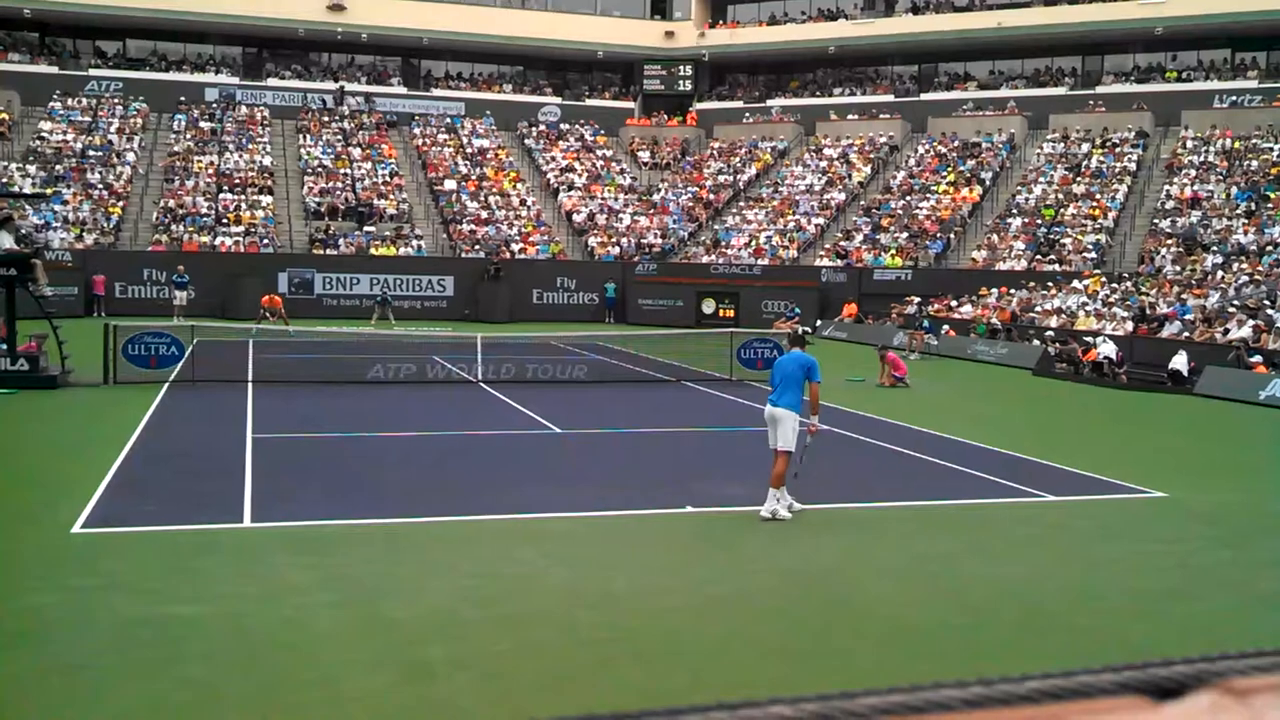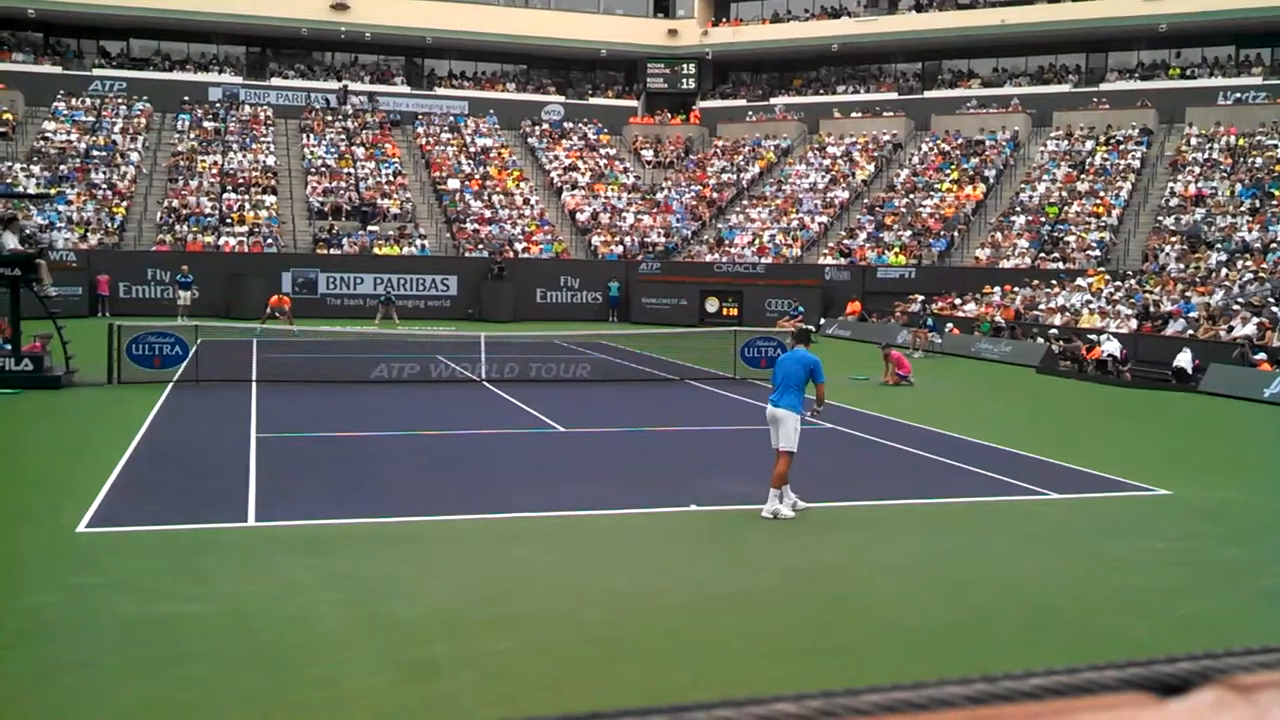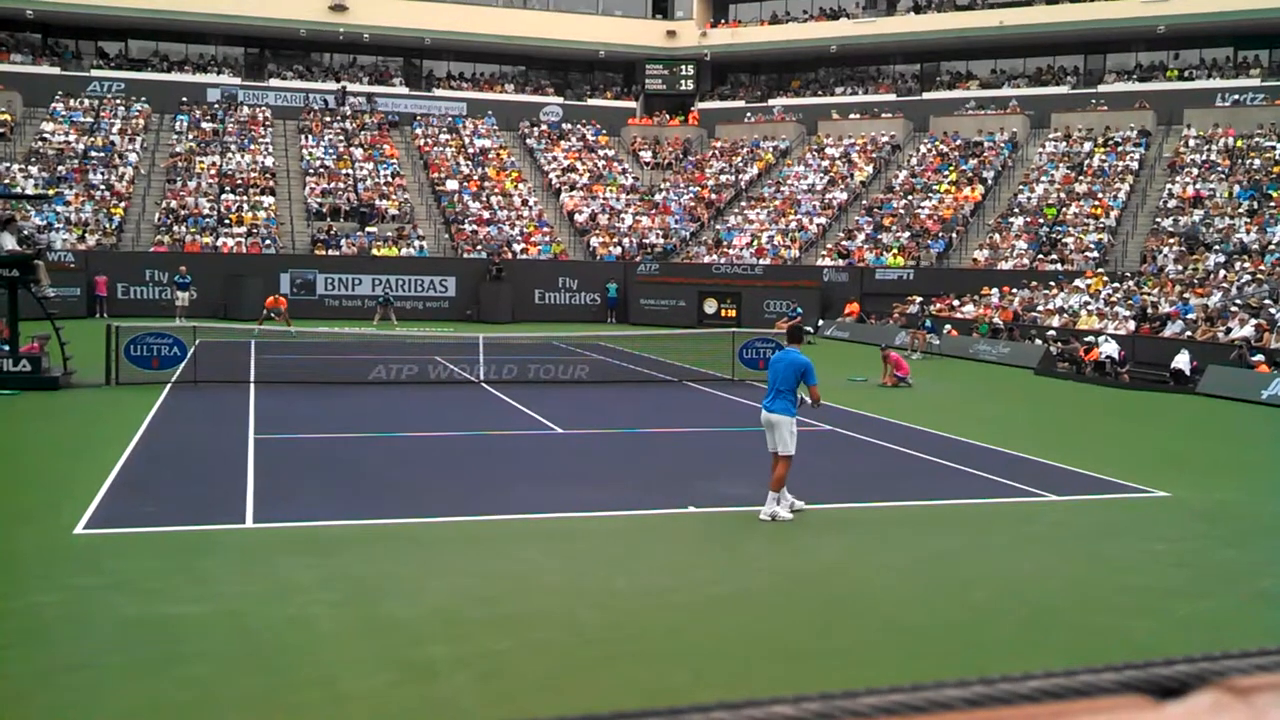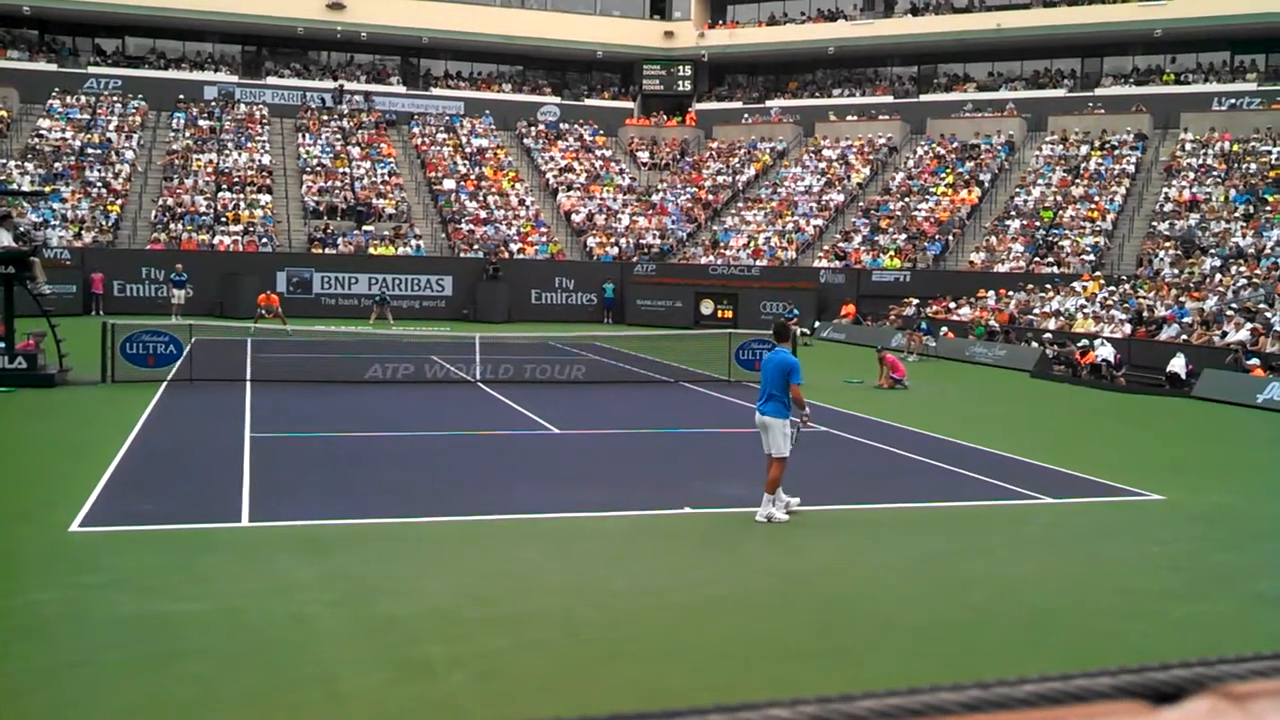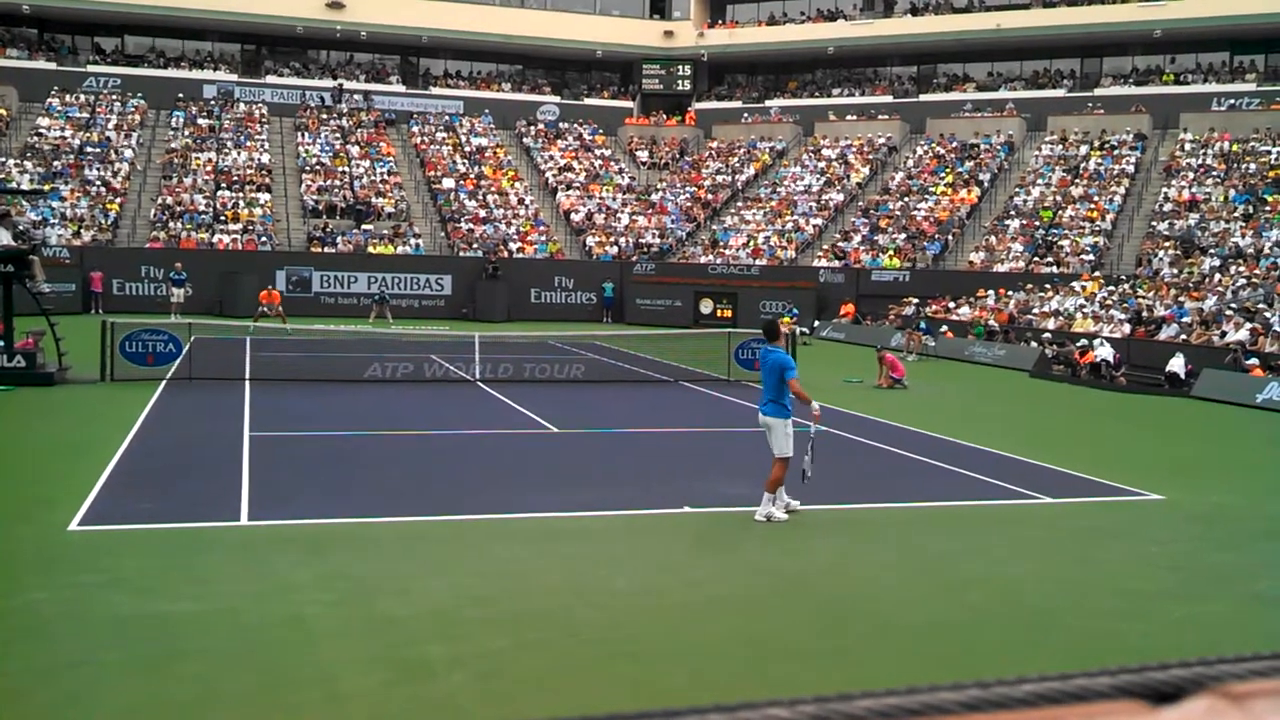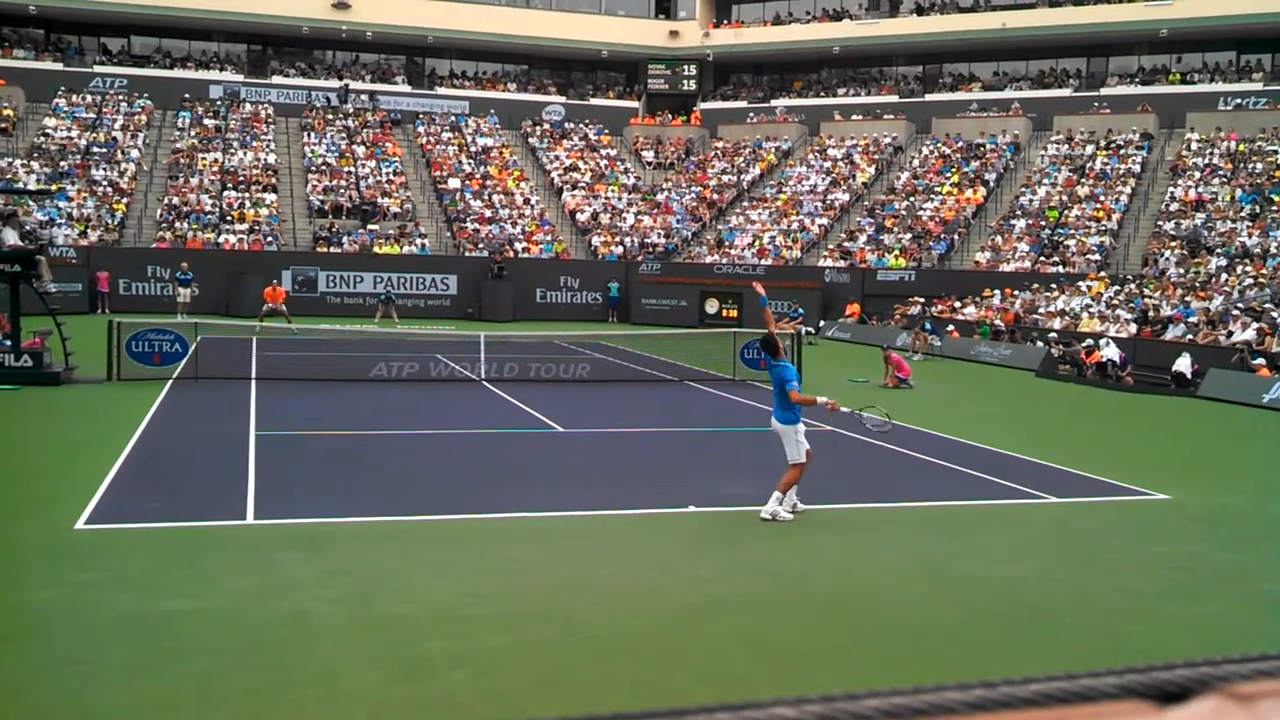
dt=0.3s
person 1, frame 1
left shoulder: (779, 361)
right shoulder: (810, 361)
right elbow: (813, 393)
right wrist: (814, 420)
left hip: (771, 408)
right hip: (788, 411)
left knee: (778, 456)
right knee: (783, 457)
left ankle: (783, 500)
right ankle: (770, 505)
person 1, frame 2
left shoulder: (782, 358)
right shoulder: (813, 361)
right elbow: (821, 394)
right wrist: (817, 408)
left hip: (772, 407)
right hip: (789, 411)
left knee: (781, 456)
right knee: (785, 457)
left ankle: (787, 499)
right ankle: (771, 505)
person 1, frame 3
left shoulder: (774, 358)
right shoulder: (804, 362)
right elbow: (814, 396)
right wrist: (816, 403)
left hip: (767, 411)
right hip: (784, 415)
left knee: (778, 459)
right knee: (784, 461)
left ankle: (784, 500)
right ankle: (769, 508)
person 1, frame 4
left shoulder: (767, 358)
right shoulder: (791, 361)
right elbow: (795, 395)
right wrist: (805, 410)
left hip: (762, 413)
right hip: (777, 416)
left knee: (773, 460)
right knee: (779, 462)
left ankle: (780, 501)
right ankle: (765, 510)
person 1, frame 5
left shoulder: (764, 353)
right shoulder: (784, 360)
left elbow: (772, 342)
right elbow: (795, 389)
left wrist: (776, 326)
right wrist: (813, 405)
left hip: (766, 413)
right hip: (779, 416)
left knee: (780, 460)
right knee: (781, 462)
left ankle: (780, 501)
right ankle: (765, 509)
person 1, frame 6
left shoulder: (771, 360)
right shoulder: (786, 371)
left elbow: (771, 327)
right elbow: (796, 398)
left wrist: (763, 299)
right wrist: (823, 402)
left hip: (781, 419)
right hip: (788, 423)
left knee: (805, 456)
right knee: (797, 466)
left ankle: (790, 501)
right ankle: (771, 507)
